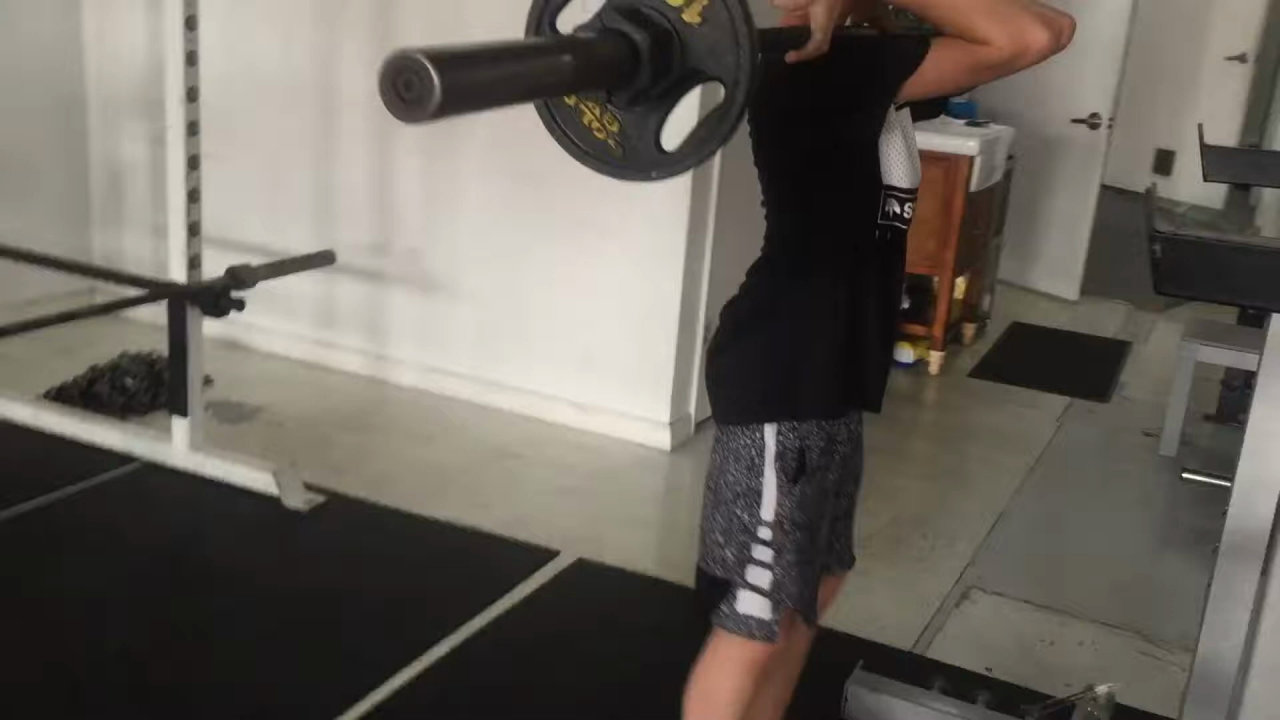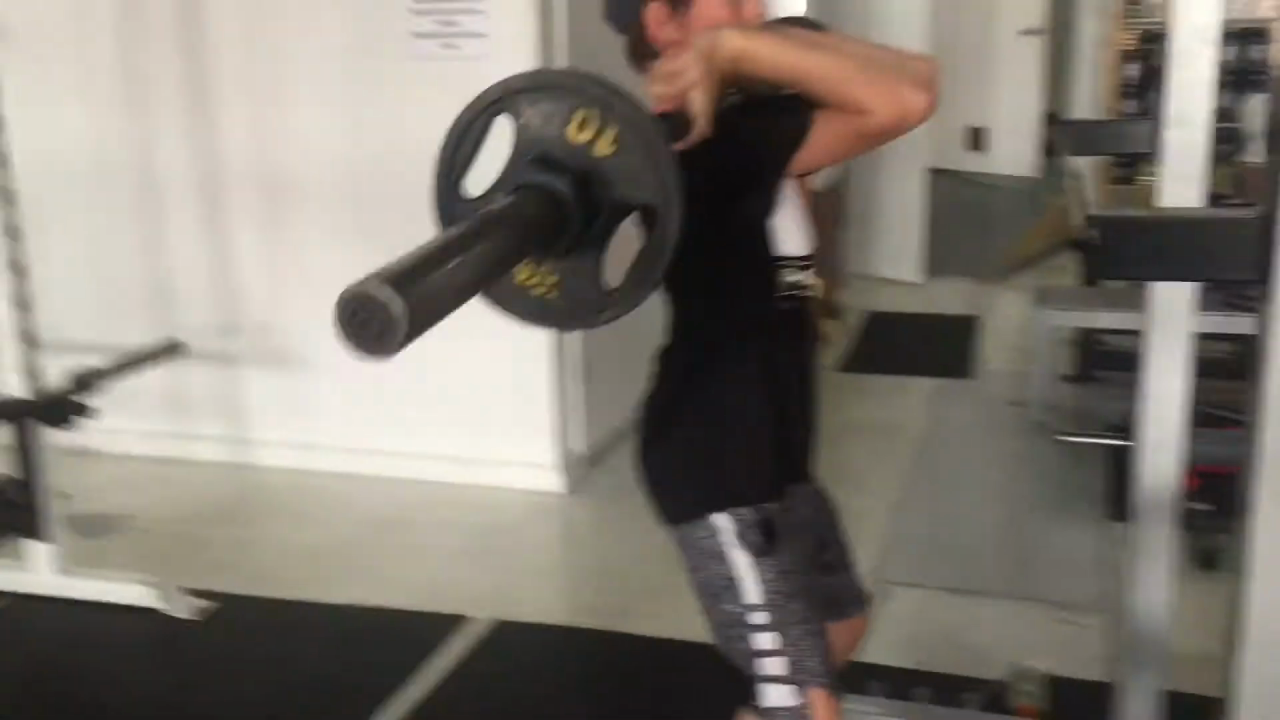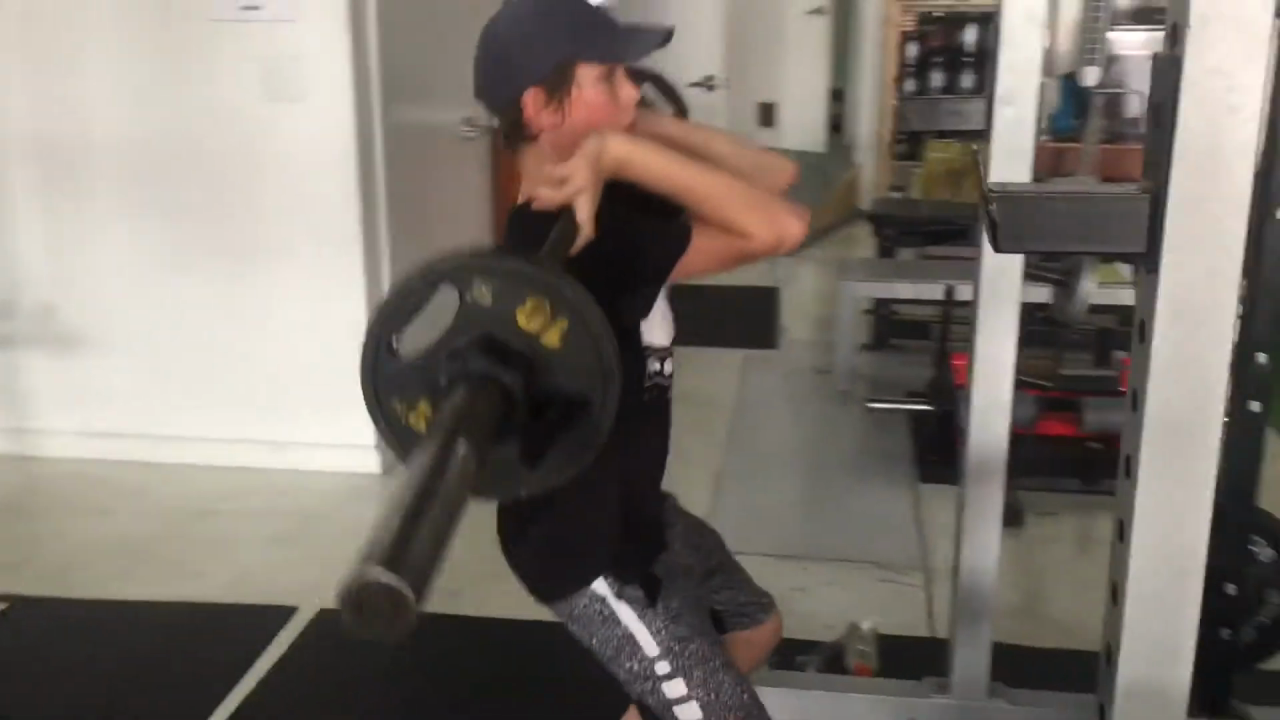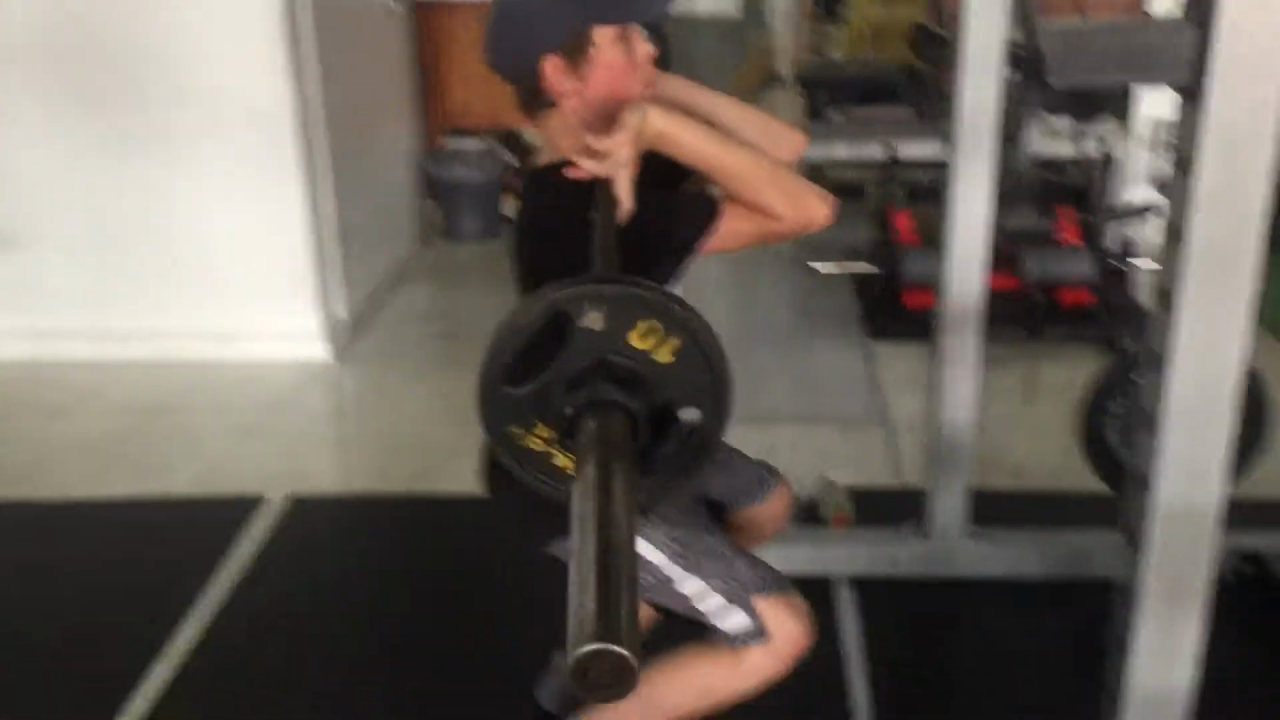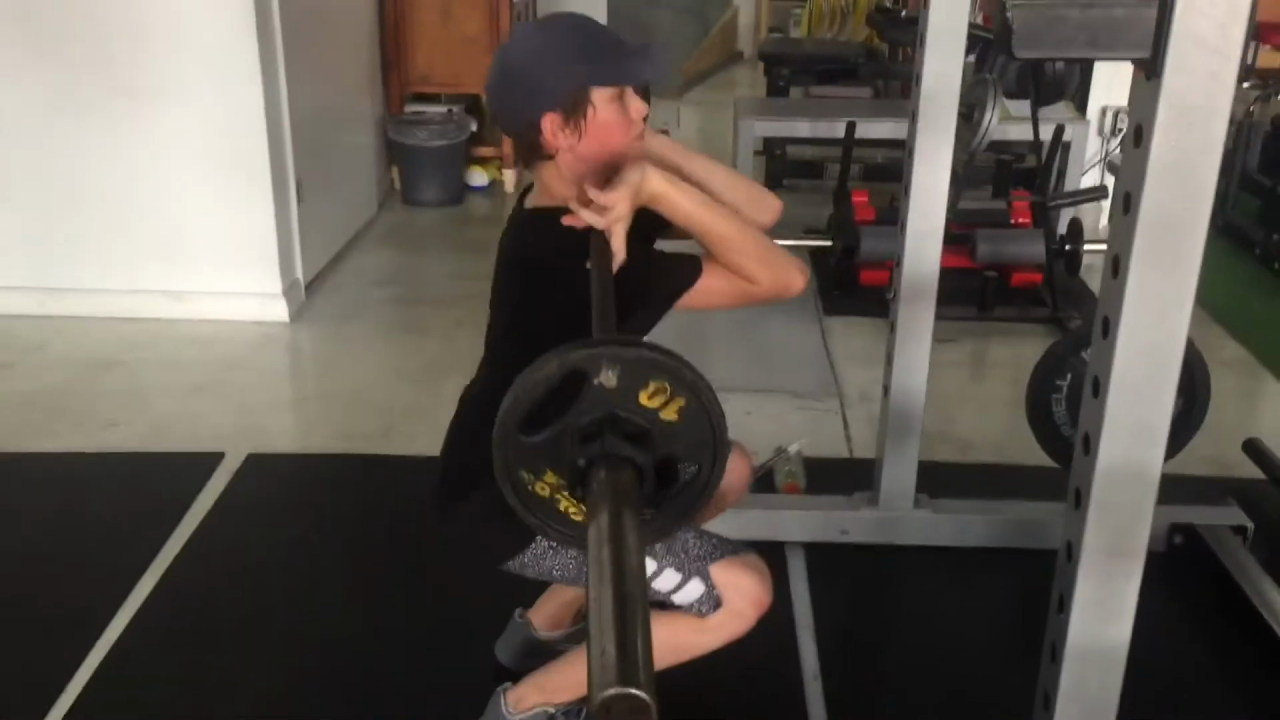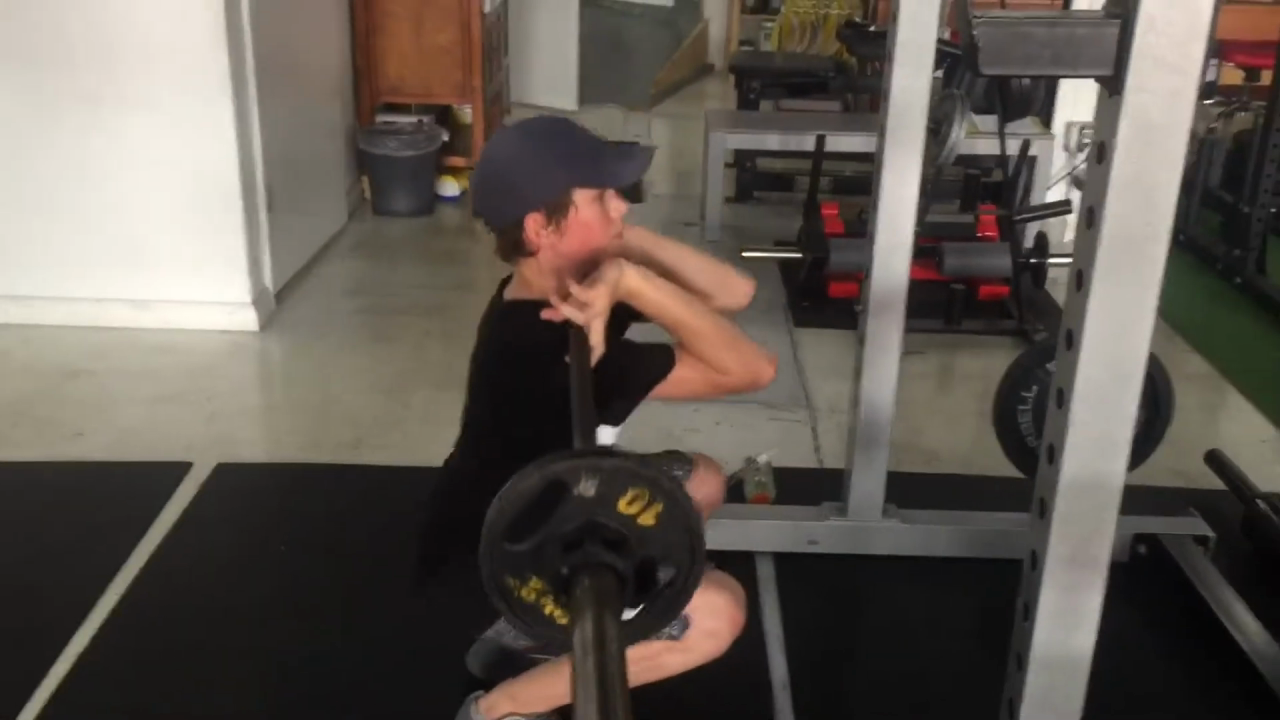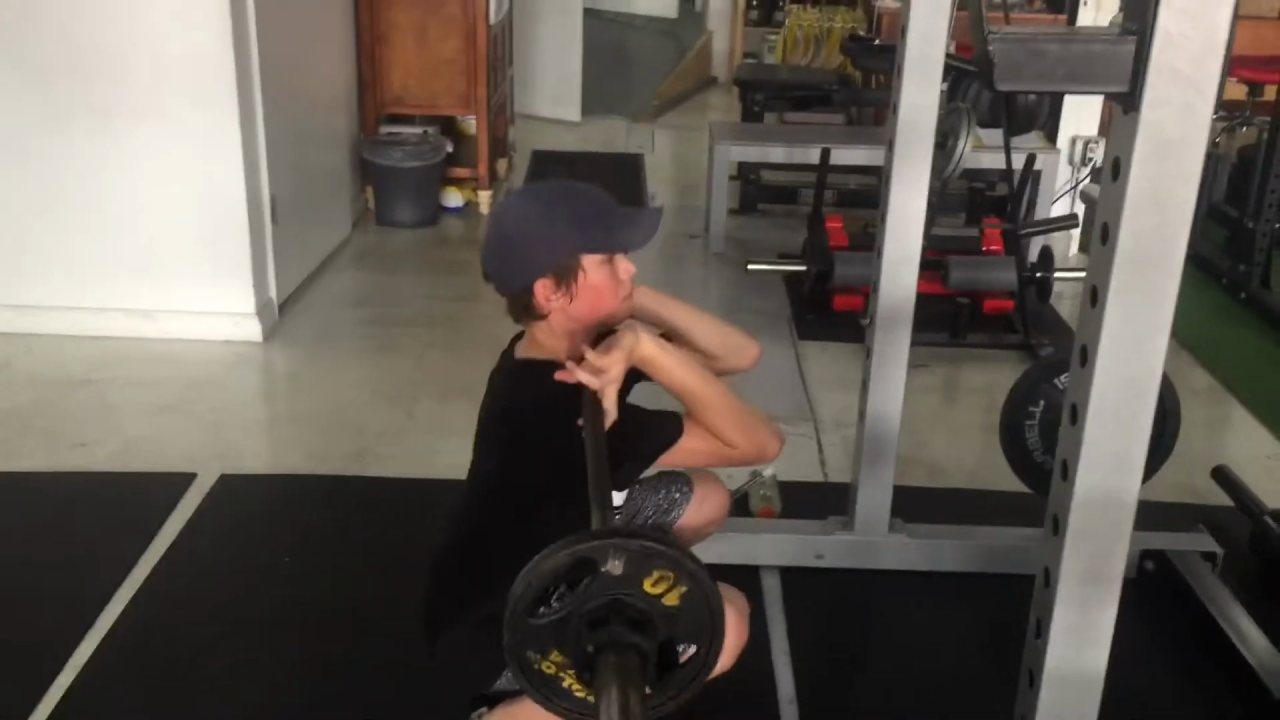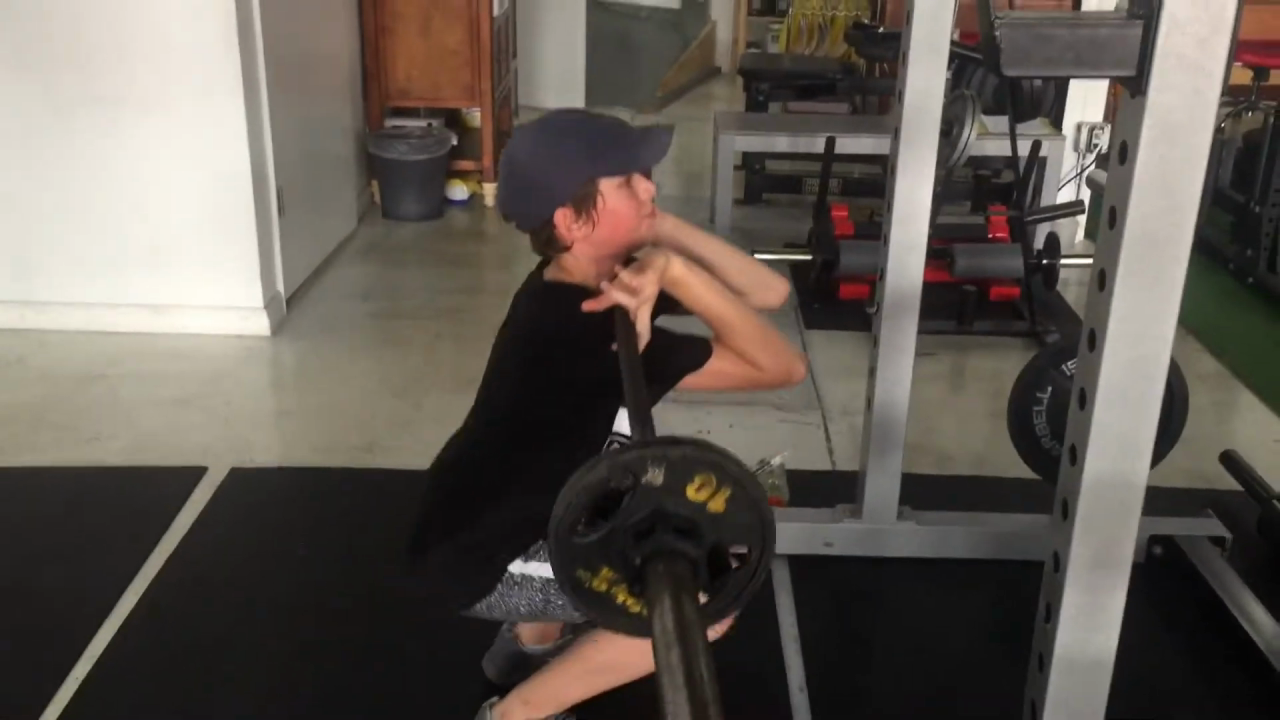
dt=0.4s
person 1, frame 1
left shoulder: (852, 64)
right shoulder: (816, 67)
left hip: (828, 377)
right hip: (778, 381)
left knee: (811, 590)
right knee: (756, 627)
person 1, frame 2
left shoulder: (731, 119)
right shoulder: (698, 141)
left elbow: (908, 76)
right elbow: (908, 99)
left hip: (766, 452)
right hip: (718, 466)
left knee: (839, 626)
person 1, frame 3
left shoulder: (607, 208)
right shoulder: (564, 237)
left elbow: (775, 176)
right elbow: (779, 228)
left wrist: (644, 128)
right wrist: (619, 153)
left hip: (631, 506)
right hip: (580, 537)
left knee: (751, 629)
person 1, frame 4
left shoulder: (609, 158)
right shoulder: (578, 207)
left elbow: (786, 150)
right elbow: (806, 210)
left wrist: (658, 90)
right wrist: (653, 125)
left knee: (764, 502)
right knee: (780, 631)
person 1, frame 5
left shoulder: (584, 205)
right shoulder: (565, 253)
left elbow: (761, 212)
right elbow: (781, 278)
left wrist: (648, 153)
right wrist: (652, 186)
right hip: (511, 499)
left knee: (725, 473)
right knee: (742, 591)
left ankle: (547, 622)
person 1, frame 6
left shoulder: (567, 291)
right shoulder: (540, 346)
left elbow: (735, 292)
right elbow: (750, 368)
left wrist: (624, 245)
right wrist: (629, 280)
left knee: (701, 481)
right knee: (715, 614)
left ankle: (520, 634)
person 1, frame 7
left shoulder: (575, 347)
right shoulder: (552, 408)
left elbow: (740, 354)
right elbow: (759, 442)
left wrist: (638, 305)
right wrist: (645, 349)
left hip: (532, 568)
right hip: (489, 626)
left knee: (704, 499)
right knee: (721, 621)
person 1, frame 8
left shoulder: (601, 279)
right shoulder: (579, 331)
left elbow: (770, 292)
right elbow: (781, 365)
left wrist: (662, 231)
right wrist: (673, 272)
left hip: (526, 502)
right hip: (478, 548)
left ankle: (529, 640)
